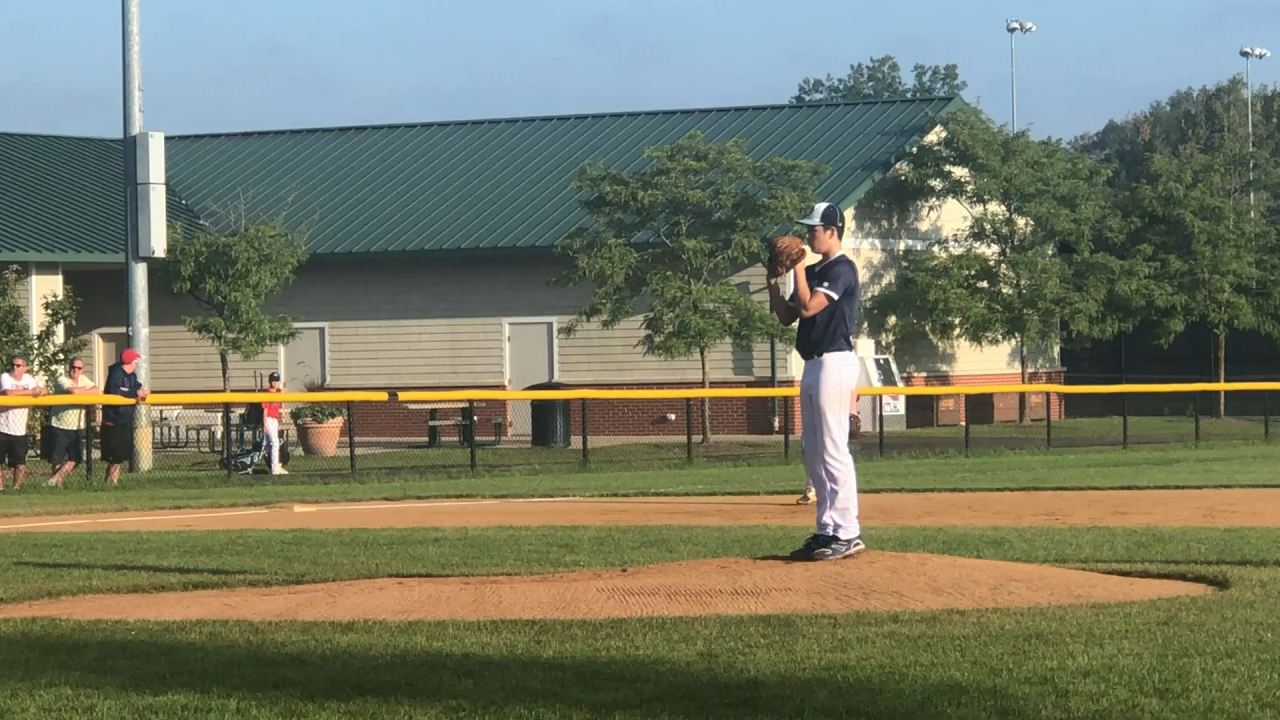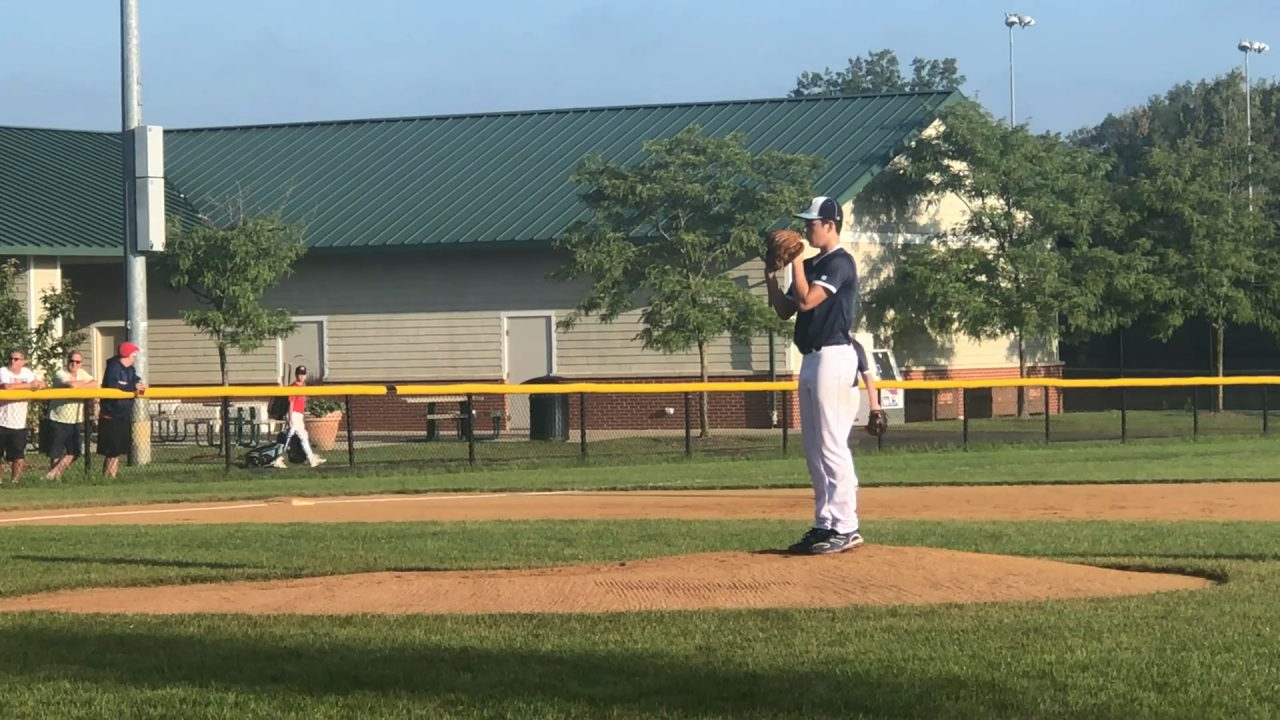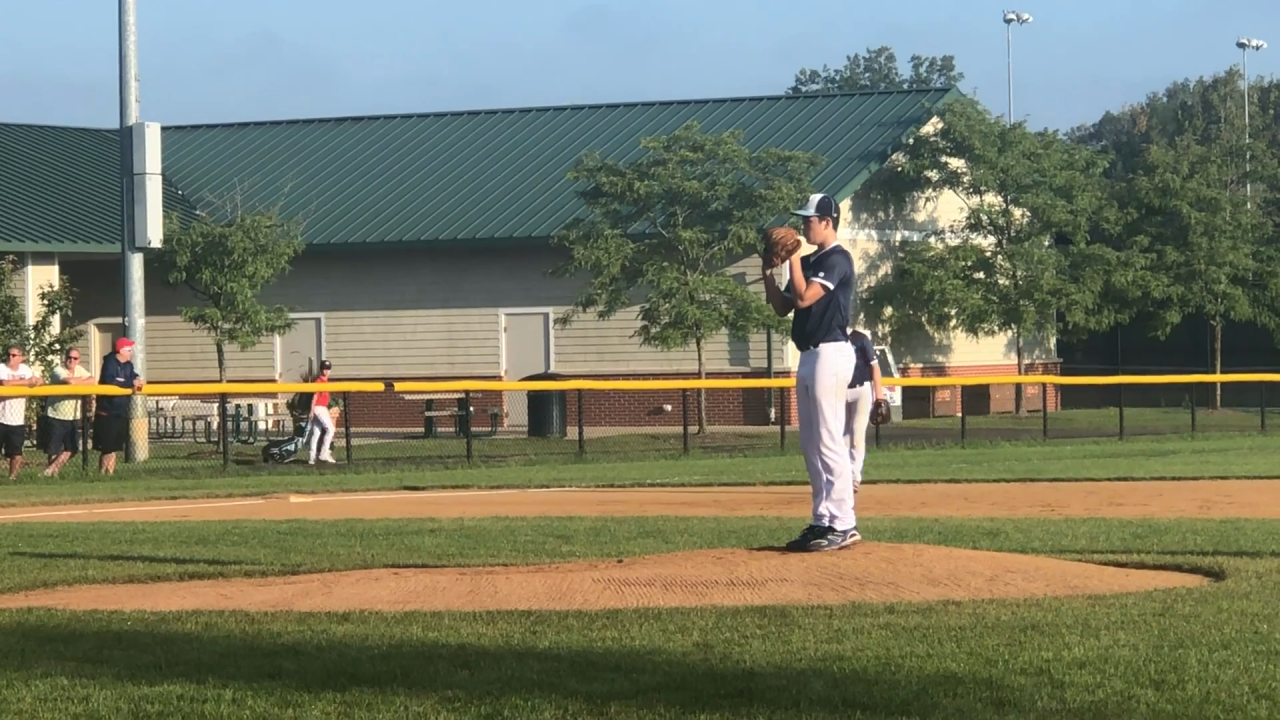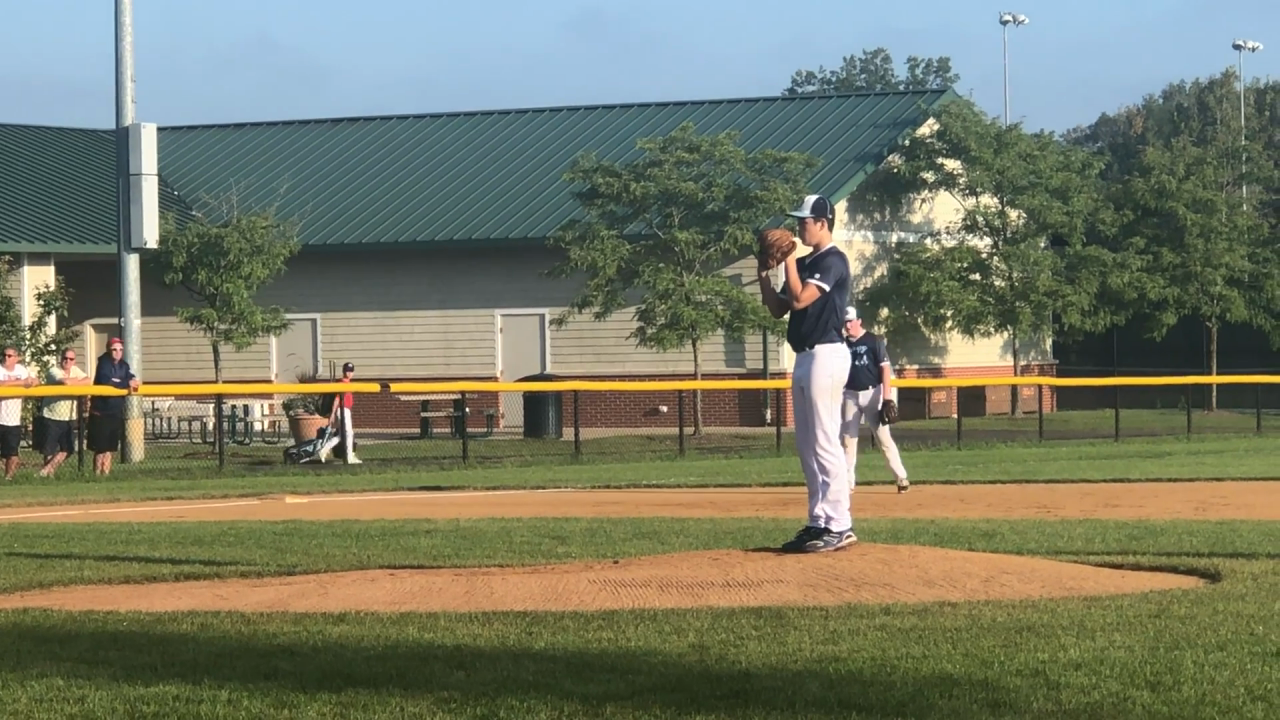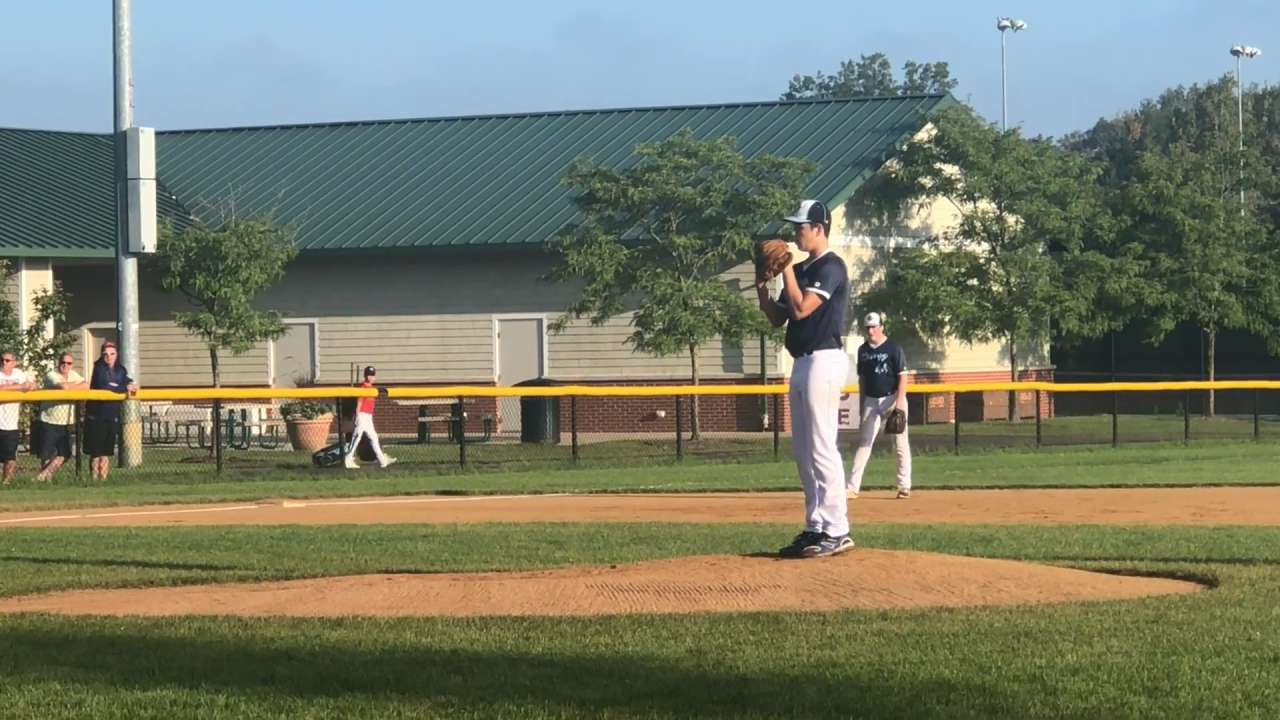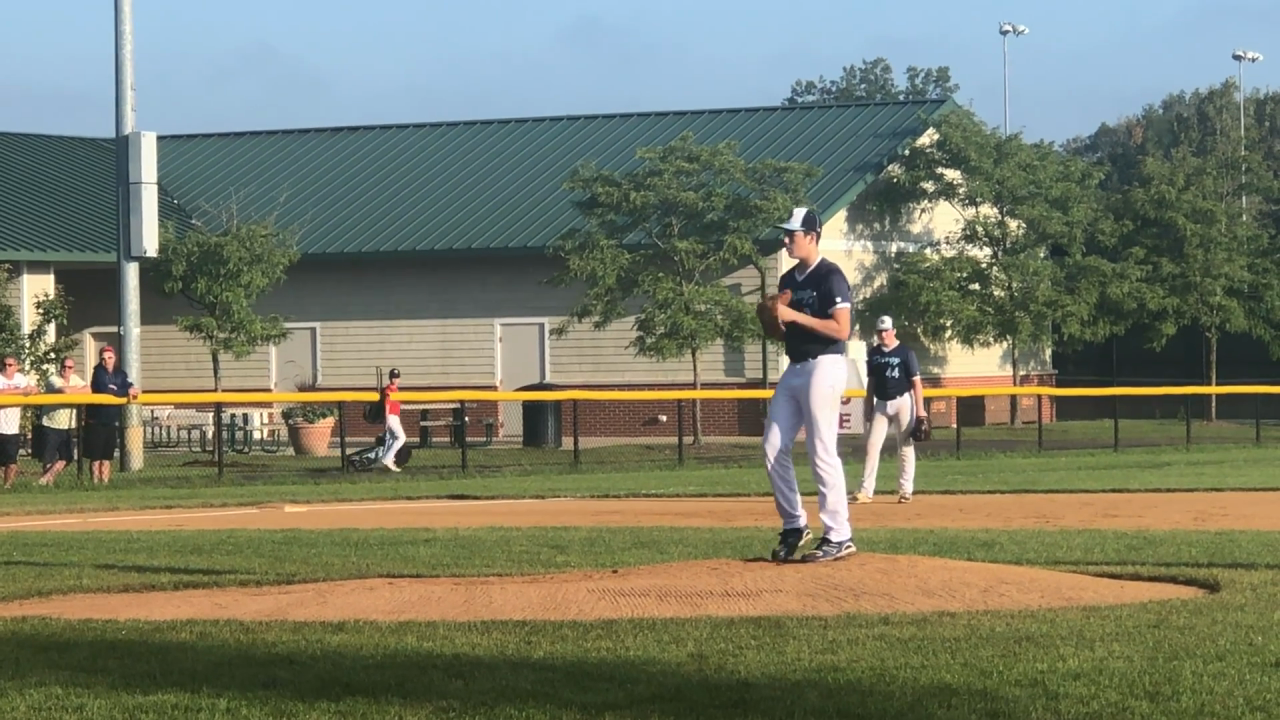
dt=0.3s
person 1, frame 1
left shoulder: (842, 269)
right shoulder: (813, 271)
left elbow: (808, 307)
right elbow: (786, 316)
left wrist: (797, 267)
right wrist: (773, 279)
left hip: (834, 364)
right hip: (813, 366)
left knee: (833, 450)
right knee: (814, 452)
left ankle: (847, 534)
right ankle: (826, 530)
person 1, frame 2
left shoulder: (839, 262)
right shoulder: (812, 265)
left elbow: (806, 301)
right elbow: (784, 310)
left wrist: (796, 261)
right wrist: (771, 272)
left hip: (831, 358)
right hip: (811, 360)
left knee: (831, 445)
right knee: (813, 447)
left ankle: (846, 527)
right ankle: (825, 524)
person 1, frame 3
left shoulder: (837, 259)
right shoulder: (809, 261)
left elbow: (803, 298)
right elbow: (782, 306)
left wrist: (792, 257)
right wrist: (768, 270)
left hip: (830, 355)
right hip: (808, 356)
left knee: (829, 441)
right knee: (811, 444)
left ankle: (843, 525)
right ankle: (822, 521)
person 1, frame 4
left shoulder: (832, 260)
right shoulder: (804, 263)
left elbow: (799, 300)
right elbow: (777, 309)
left wrist: (788, 259)
right wrist: (764, 271)
left hip: (825, 357)
right hip: (804, 358)
left knee: (825, 443)
right knee: (807, 446)
left ankle: (839, 525)
right ankle: (818, 522)
person 1, frame 5
left shoulder: (830, 266)
right shoulder: (801, 270)
left elbow: (802, 309)
right elbow: (778, 318)
left wrist: (784, 270)
right wrist: (762, 282)
left hip: (823, 363)
right hip: (801, 364)
left knee: (821, 448)
right knee: (804, 452)
left ankle: (837, 532)
right ankle: (815, 528)
person 1, frame 6
left shoulder: (830, 276)
right shoulder: (788, 279)
left elbow: (841, 330)
left wrist: (795, 315)
right wrist: (774, 321)
left hip: (823, 368)
right hip: (794, 369)
left knee: (822, 453)
right knee: (773, 448)
left ankle: (838, 537)
right ankle: (794, 525)
